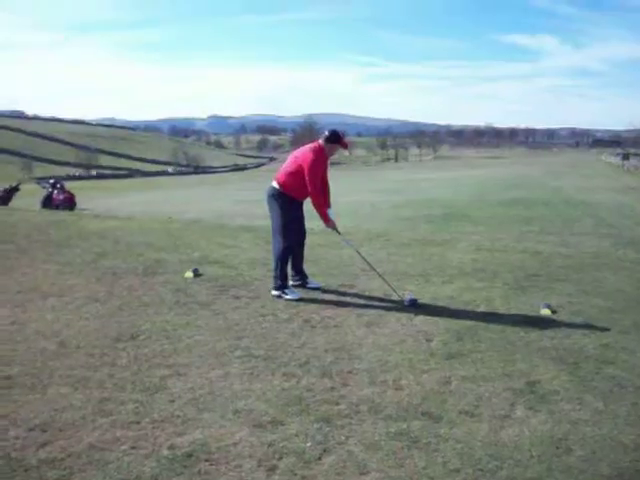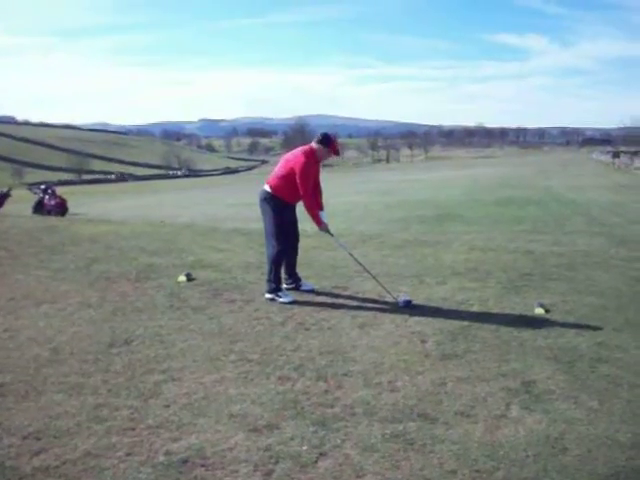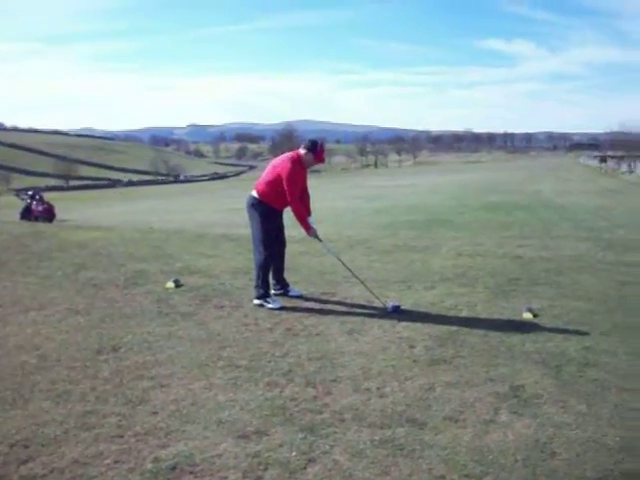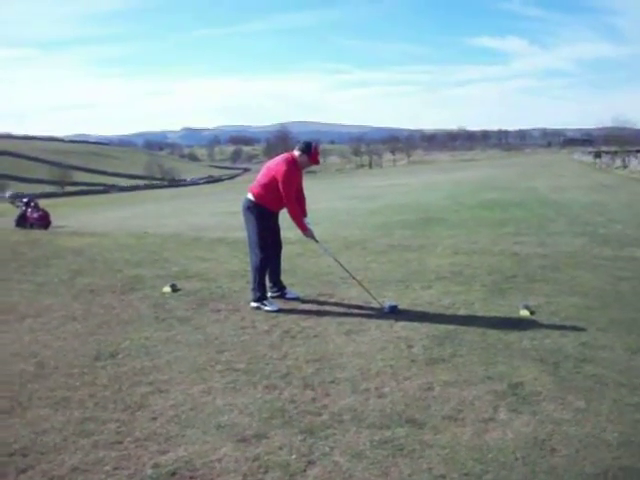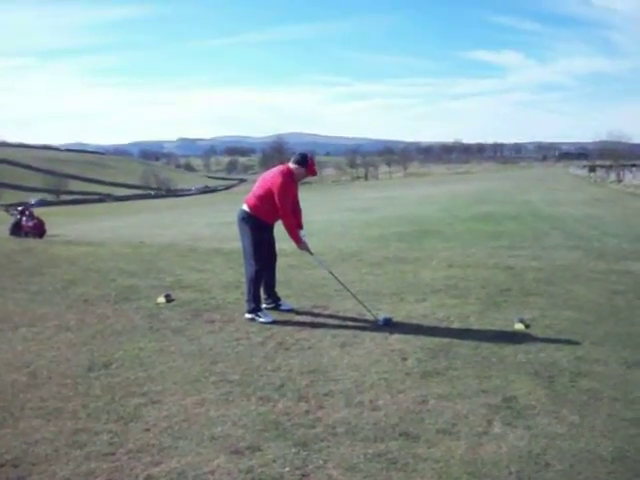
dt=0.5s
person 1, frame 1
left shoulder: (321, 155)
right shoulder: (312, 157)
left elbow: (323, 184)
right elbow: (314, 192)
left wrist: (328, 211)
right wrist: (326, 219)
left hip: (293, 197)
right hip: (280, 196)
left knee: (298, 237)
right knee: (285, 240)
left ankle: (298, 277)
right ankle: (279, 286)
person 1, frame 2
left shoulder: (313, 158)
right shoulder: (303, 160)
left elbow: (315, 188)
right elbow: (306, 195)
left wrist: (321, 214)
right wrist: (319, 222)
left hip: (285, 201)
right hip: (272, 200)
left knee: (292, 240)
right knee: (278, 244)
left ankle: (291, 280)
right ankle: (273, 289)
person 1, frame 3
left shoulder: (300, 165)
right shoulder: (290, 166)
left elbow: (303, 194)
right elbow: (294, 201)
left wrist: (309, 219)
right wrist: (307, 228)
left hip: (273, 207)
right hip: (260, 206)
left knee: (279, 246)
right knee: (265, 250)
left ankle: (279, 286)
right ankle: (261, 295)
person 1, frame 4
left shoulder: (294, 166)
right shoulder: (285, 168)
left elbow: (299, 195)
right elbow: (290, 202)
left wrist: (305, 220)
right wrist: (304, 228)
left hip: (268, 209)
right hip: (256, 208)
left knee: (275, 249)
right knee: (261, 253)
left ankle: (276, 288)
right ankle: (258, 298)
person 1, frame 5
left shoulder: (290, 178)
right shoulder: (281, 180)
left elbow: (294, 207)
right elbow: (285, 215)
left wrist: (300, 232)
right wrist: (298, 241)
left hip: (263, 221)
right hip: (251, 220)
left knee: (270, 260)
right knee: (256, 264)
left ankle: (270, 299)
right ankle: (252, 309)
